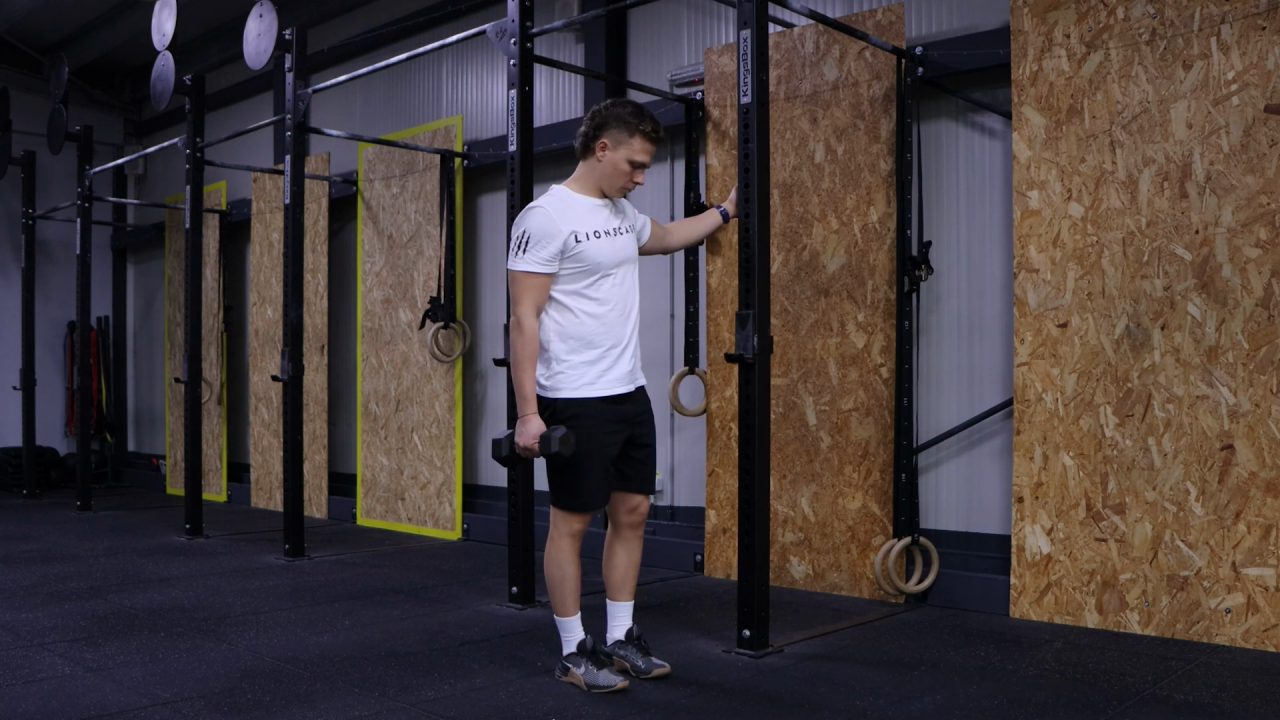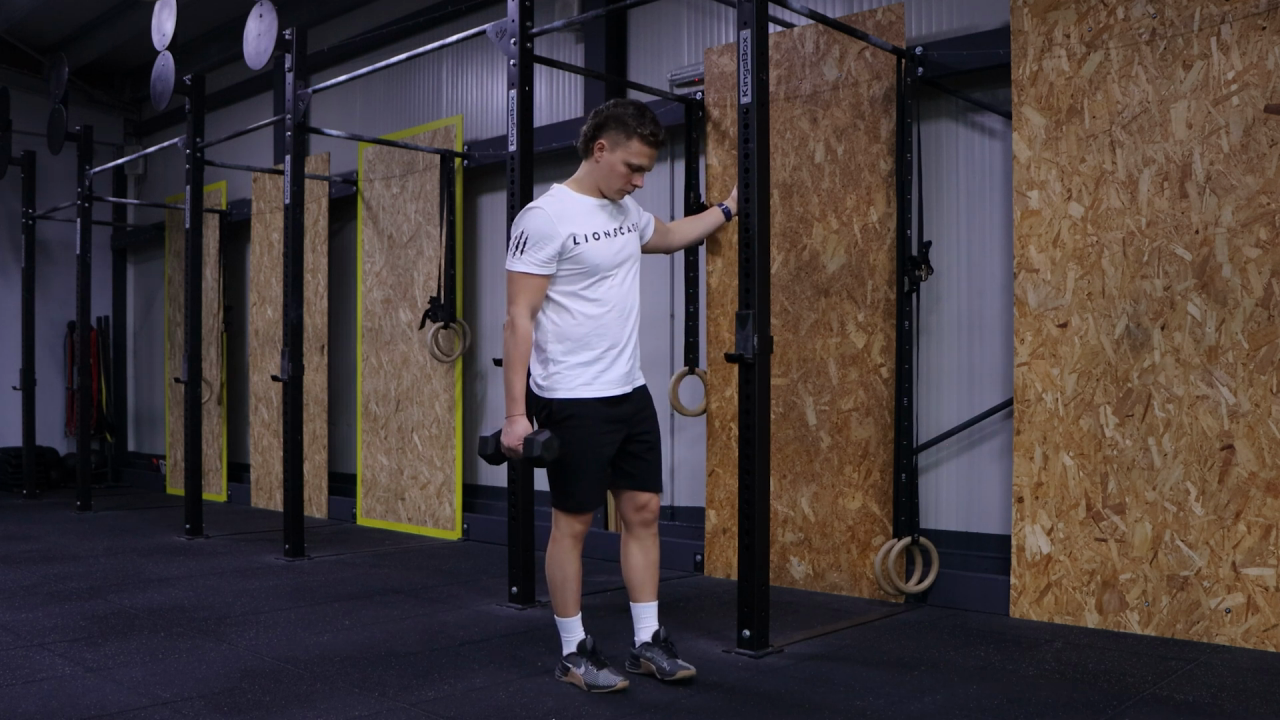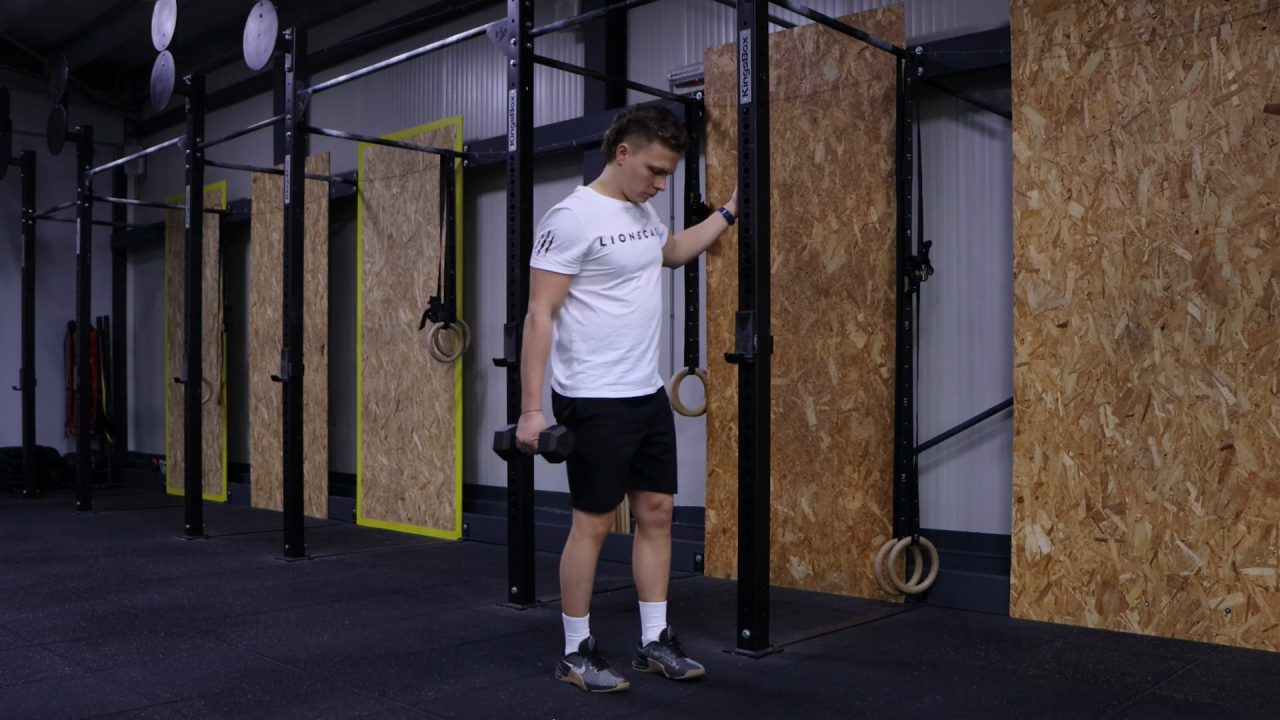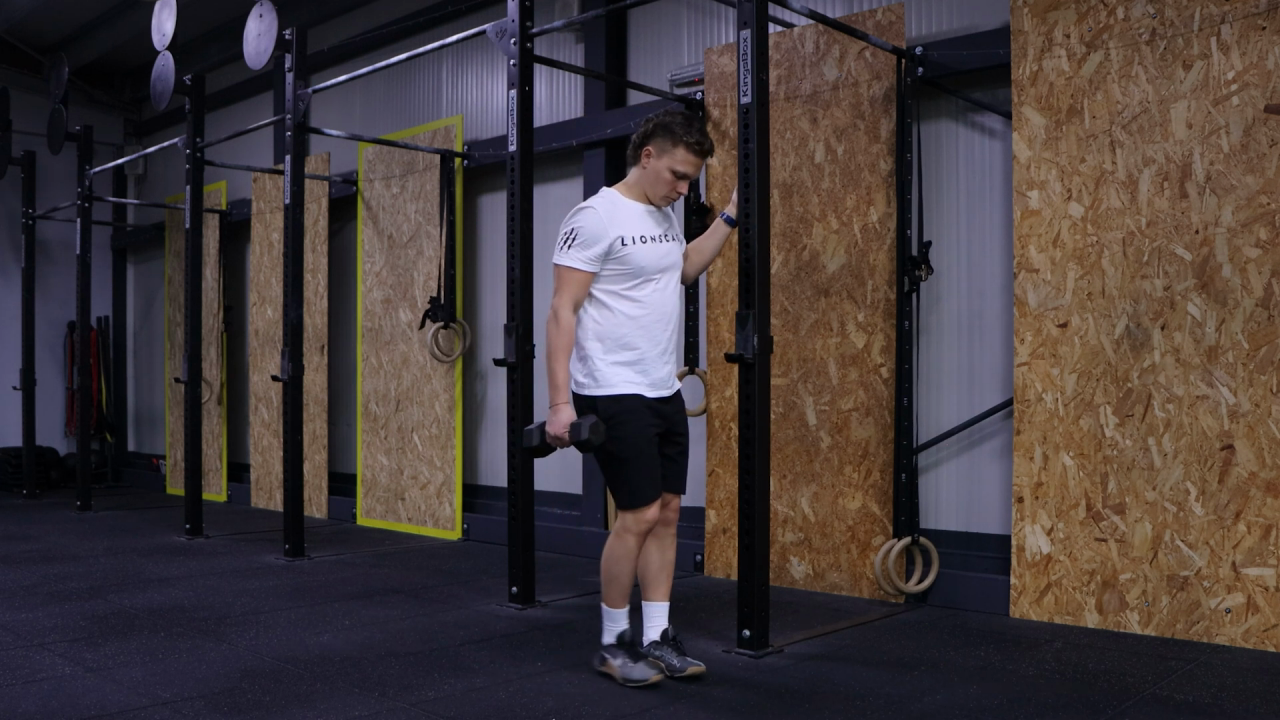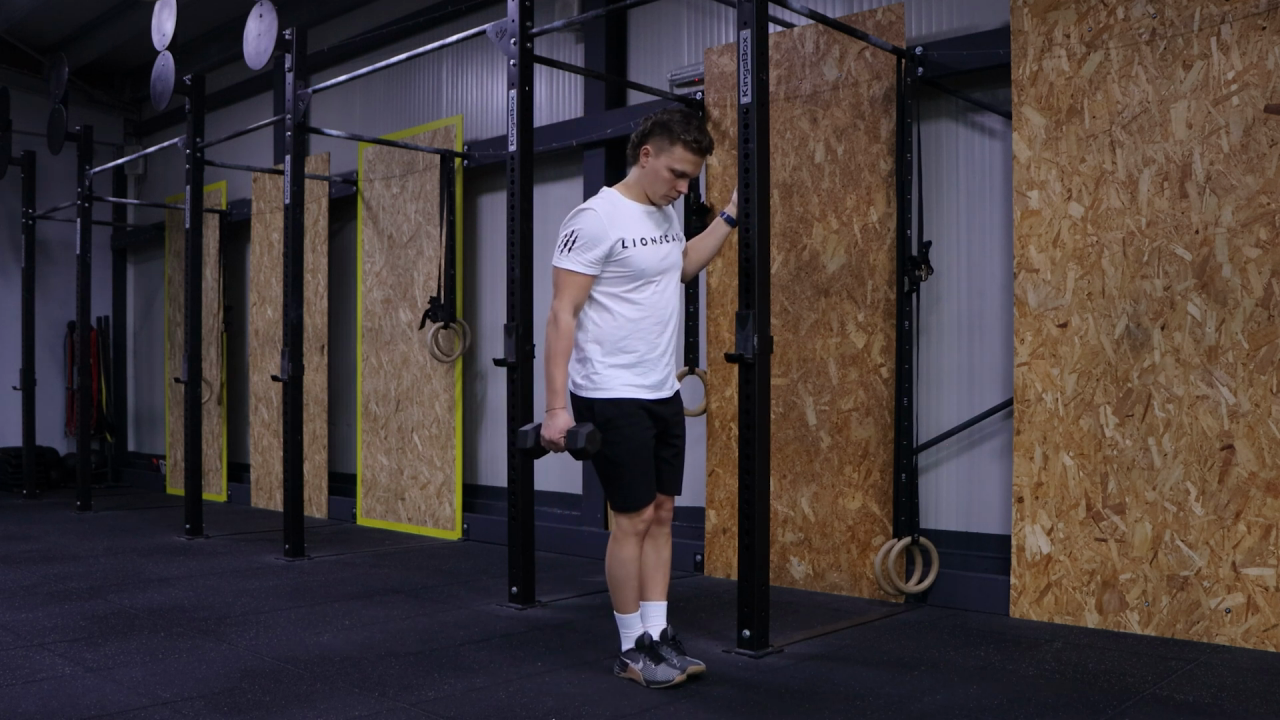
dt=0.4s
person 1, frame 1
left shoulder: (620, 213)
right shoulder: (547, 216)
left elbow: (665, 237)
right elbow: (524, 319)
left wrist: (727, 209)
right wrist: (528, 412)
left hip: (629, 392)
right hip: (576, 400)
left knee: (631, 514)
right knee: (571, 522)
left ankle: (619, 639)
right ankle: (574, 650)
person 1, frame 2
left shoulder: (624, 211)
right shoulder: (547, 217)
left elbow: (669, 236)
right elbow: (519, 319)
left wrist: (731, 206)
right wrist: (515, 413)
left hip: (630, 392)
right hip: (574, 400)
left knee: (643, 513)
right knee: (573, 524)
left ankle: (647, 640)
right ankle: (574, 651)
person 1, frame 3
left shoulder: (642, 214)
right shoulder: (573, 217)
left elbow: (674, 251)
right elbow: (540, 315)
left wrist: (730, 210)
right wrist: (531, 409)
left hip: (648, 393)
right hip: (595, 400)
left knee: (656, 513)
right knee: (593, 524)
left ankle: (654, 641)
right ankle: (576, 651)
person 1, frame 4
left shoulder: (663, 219)
right shoulder: (597, 217)
left elbow: (685, 268)
right elbow: (562, 312)
left wrist: (731, 215)
right wrist: (560, 401)
left hip: (664, 393)
right hip: (614, 395)
left knee: (665, 515)
right knee: (640, 516)
left ankle: (656, 638)
right ankle: (613, 641)
person 1, frame 5
left shoulder: (664, 216)
right shoulder: (596, 219)
left elbow: (685, 264)
right elbow: (562, 316)
left wrist: (732, 214)
right wrist: (556, 406)
left hip: (662, 395)
right hip: (612, 398)
left knee: (660, 517)
right knee: (634, 520)
left ankle: (657, 635)
right ankle: (632, 648)
